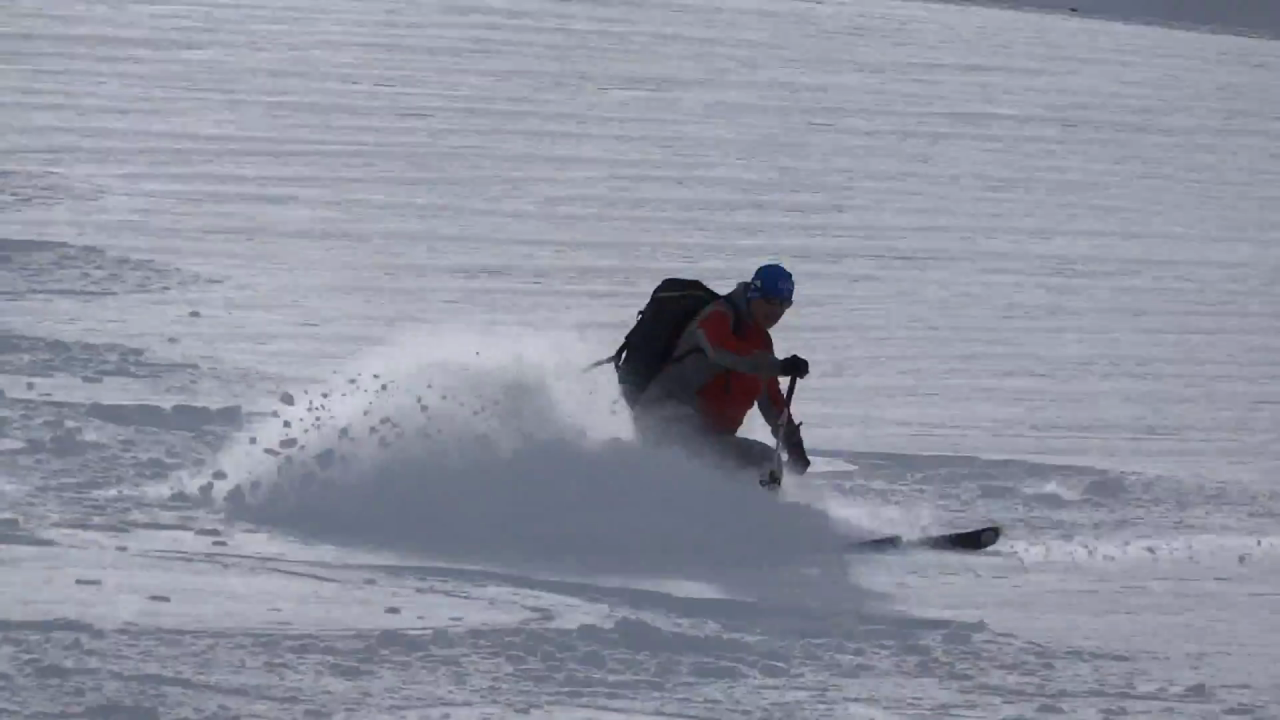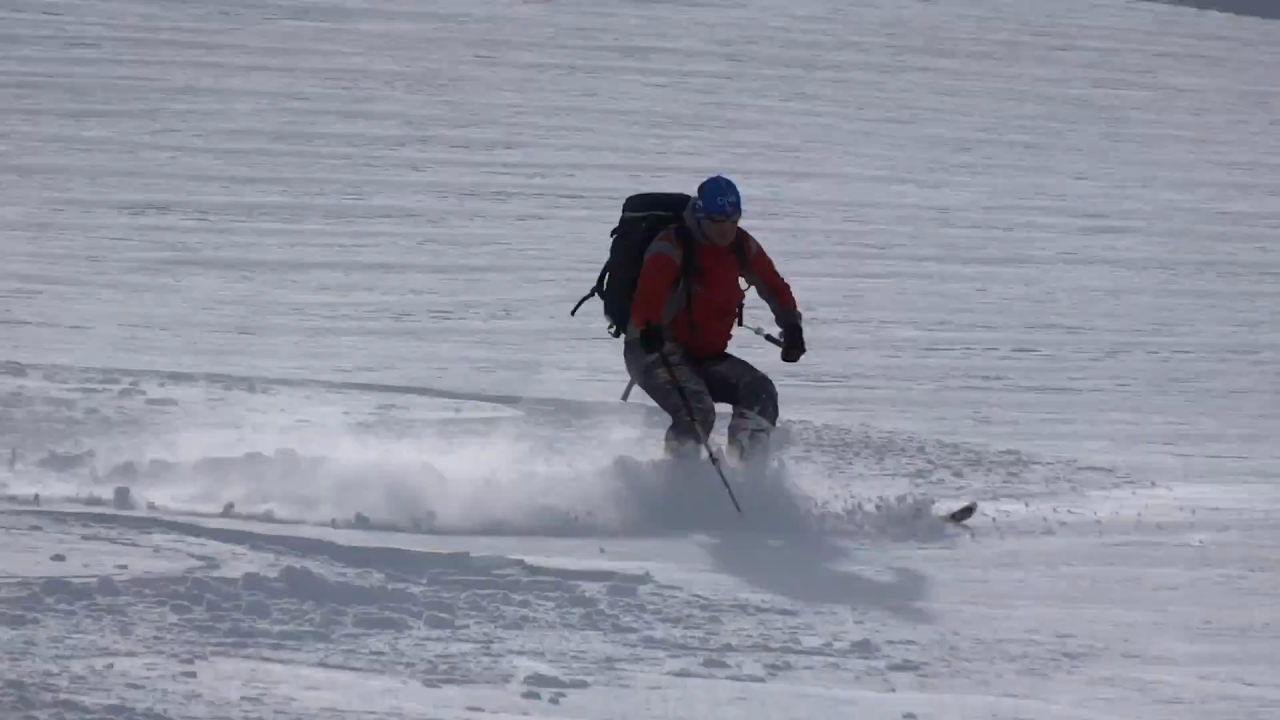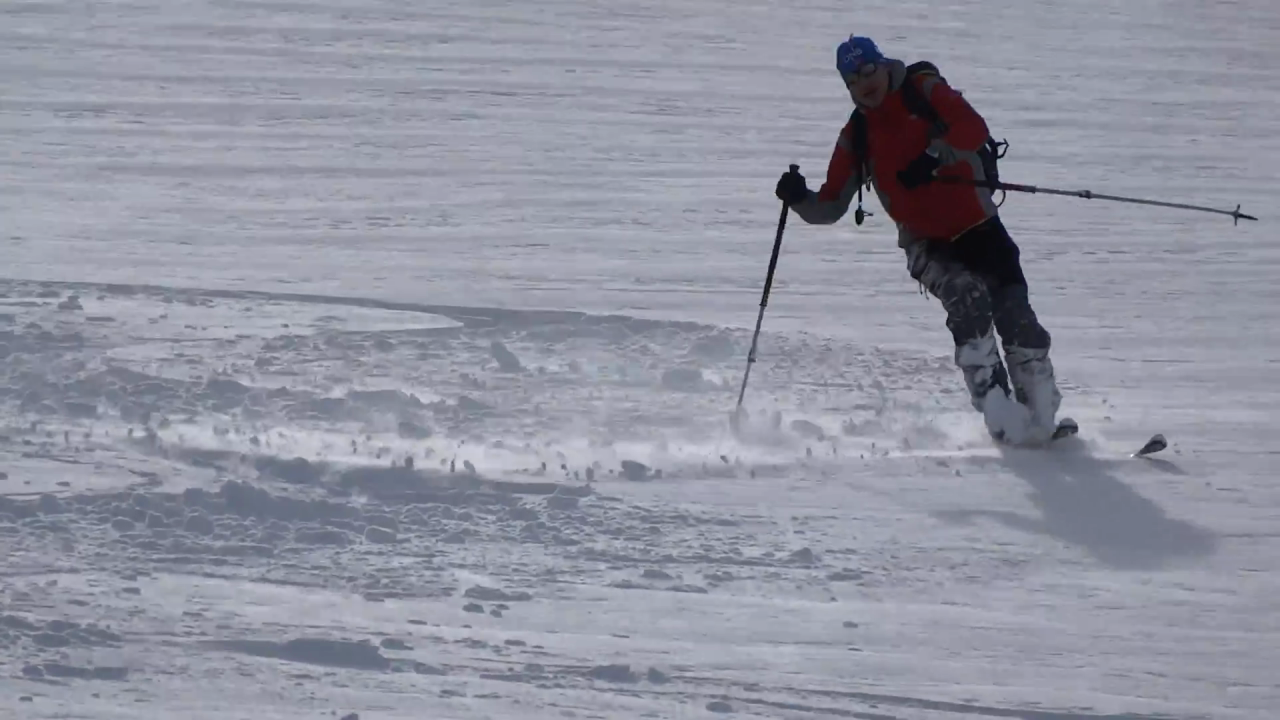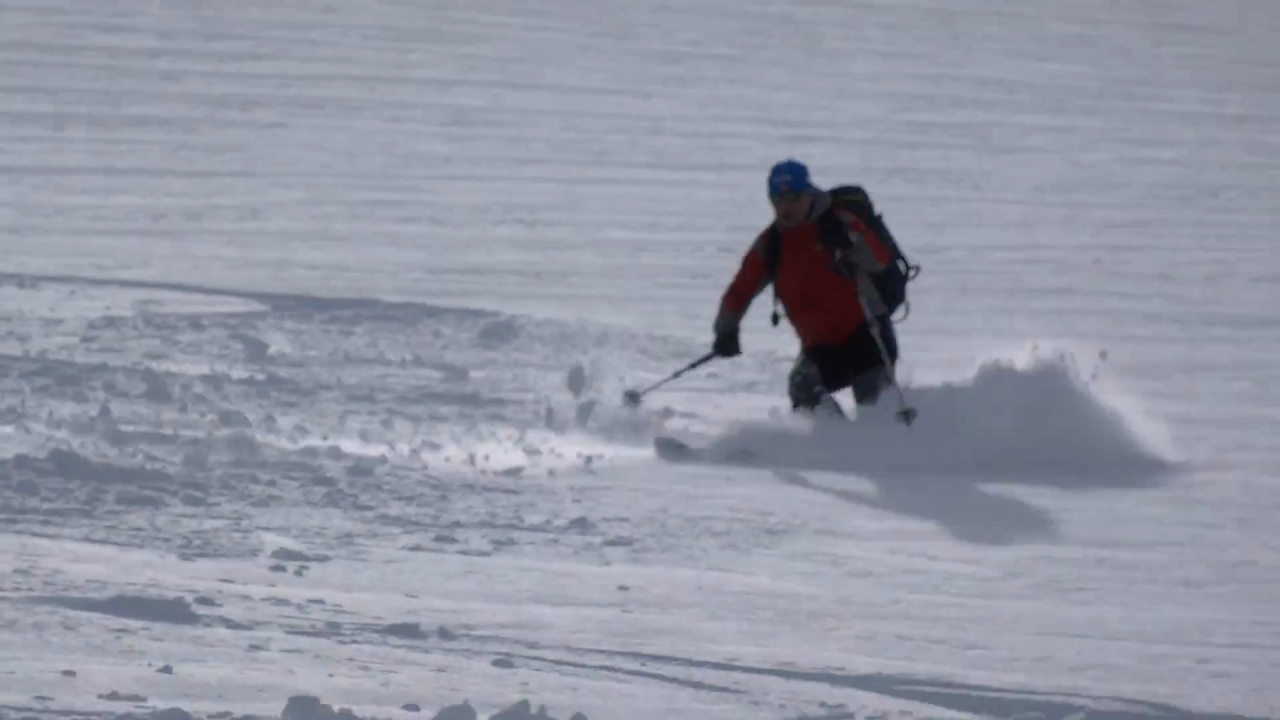
dt=0.5s
person 1, frame 1
left shoulder: (761, 340)
right shoulder: (720, 315)
left elbow: (771, 398)
right elbow: (721, 349)
left wrist: (793, 443)
right wrist: (780, 366)
left hip: (707, 433)
right hip: (667, 415)
left knee: (768, 463)
person 1, frame 2
left shoulder: (742, 246)
right shoulder: (672, 247)
left elbow: (776, 288)
right elbow: (646, 302)
left wrist: (793, 329)
right wrist: (646, 332)
left hip: (706, 350)
right hip: (655, 348)
left knee: (760, 393)
right knee: (697, 414)
person 1, frame 3
left shoulder: (925, 91)
right shoulder: (855, 136)
left elbow: (974, 131)
right elbow: (832, 206)
left wrist: (931, 158)
right wrist: (799, 198)
left hip: (978, 225)
right hip: (925, 243)
left knee: (1016, 316)
right knee: (968, 300)
left ankle: (1043, 417)
person 1, frame 4
left shoulder: (837, 223)
right shoulder: (769, 245)
left elbow: (879, 257)
right elbow: (739, 293)
left wrist: (847, 241)
right wrist: (726, 334)
left hip: (865, 333)
right hip: (820, 346)
left knee: (873, 406)
right knee: (803, 391)
